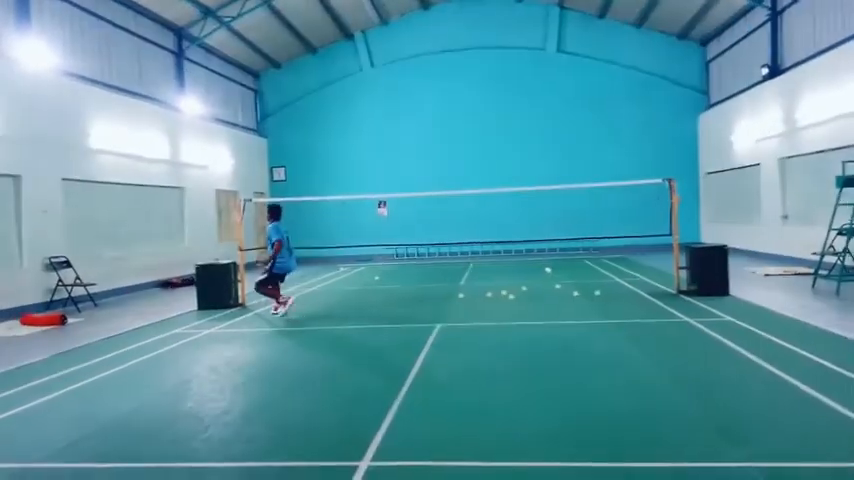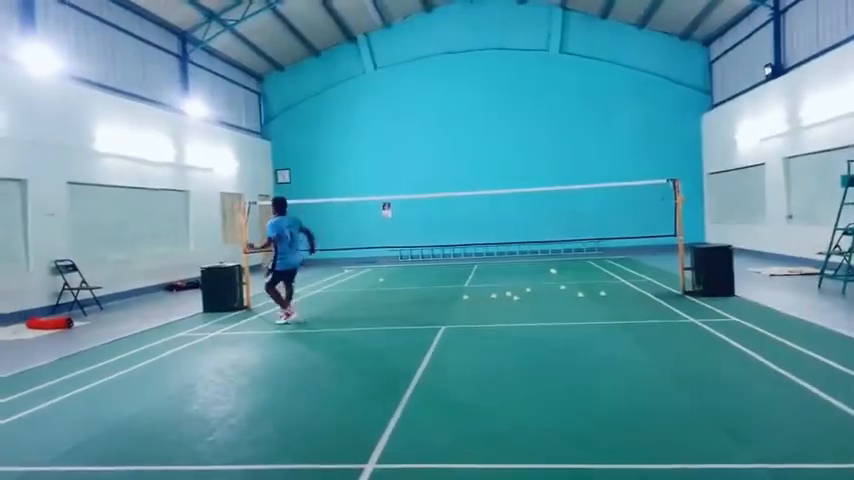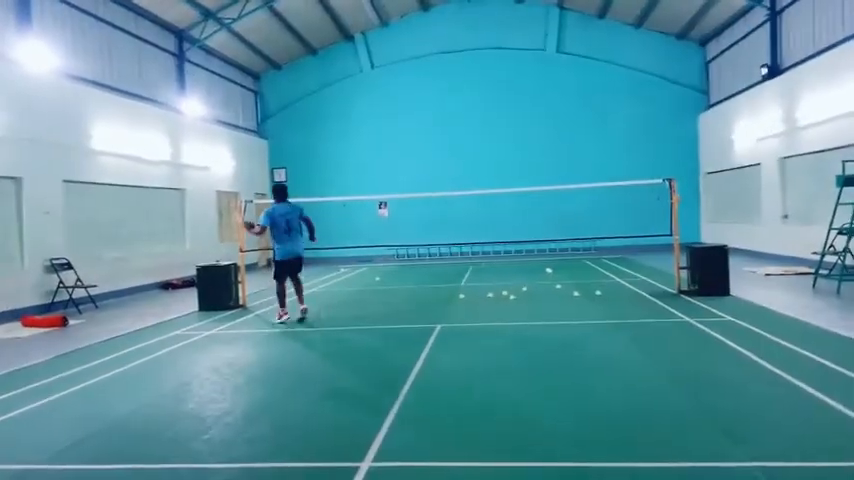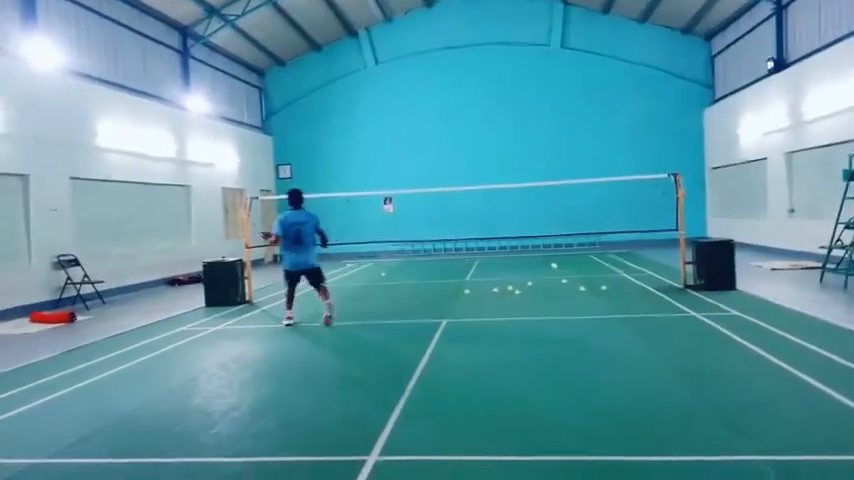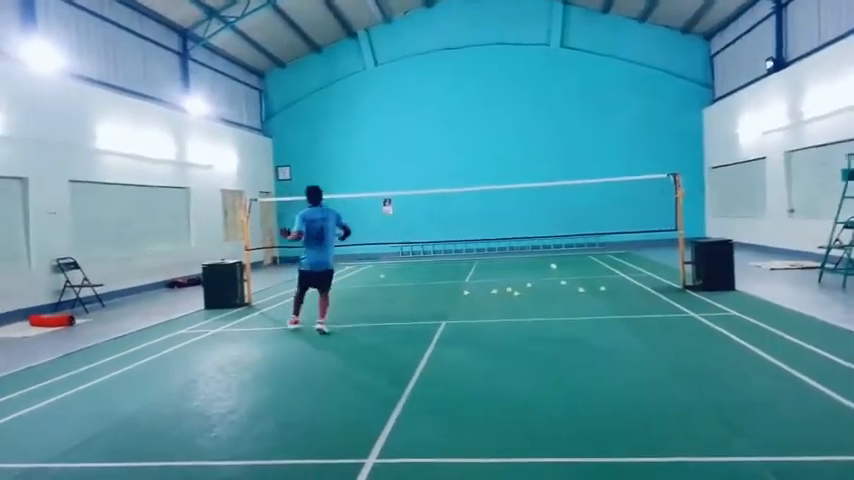
dt=0.2s
person 1, frame 1
left shoulder: (272, 228)
right shoulder: (283, 228)
left elbow: (278, 246)
left wrist: (267, 262)
left hip: (279, 265)
right hip: (289, 264)
left knee: (259, 286)
right knee: (274, 282)
left ankle: (283, 299)
right ankle: (278, 305)
person 1, frame 2
left shoulder: (273, 224)
right shoulder: (294, 220)
left elbow: (269, 243)
right elbow: (309, 234)
left wrist: (255, 247)
right wrist: (312, 246)
left hip: (281, 263)
right hip: (295, 260)
left knee: (269, 287)
right knee: (288, 284)
left ankle: (287, 312)
right ankle: (288, 309)
person 1, frame 3
left shoulder: (269, 211)
right shoulder: (296, 208)
left elbow: (260, 231)
right elbow: (309, 223)
left wrist: (251, 229)
right wrist: (311, 235)
left hip: (281, 253)
right hip: (297, 251)
left knee: (280, 281)
right knee: (295, 278)
left ankle: (283, 312)
right ankle: (302, 306)
person 1, frame 4
left shoulder: (282, 218)
right shoulder: (311, 217)
left elbow: (275, 240)
right elbow: (323, 236)
left wrist: (269, 238)
right wrist: (324, 243)
left hip: (291, 262)
right hip: (310, 261)
left knee: (291, 287)
right knee: (319, 286)
left ankle: (289, 315)
right ankle: (327, 304)
person 1, frame 5
left shoulder: (303, 215)
right shoulder: (332, 213)
left elbow: (297, 236)
right elbow: (347, 230)
left wrist: (287, 236)
right wrist: (343, 236)
left hip: (308, 262)
right hip: (327, 262)
left knee: (301, 290)
right knee: (324, 292)
left ankle: (295, 319)
right ankle: (321, 321)
